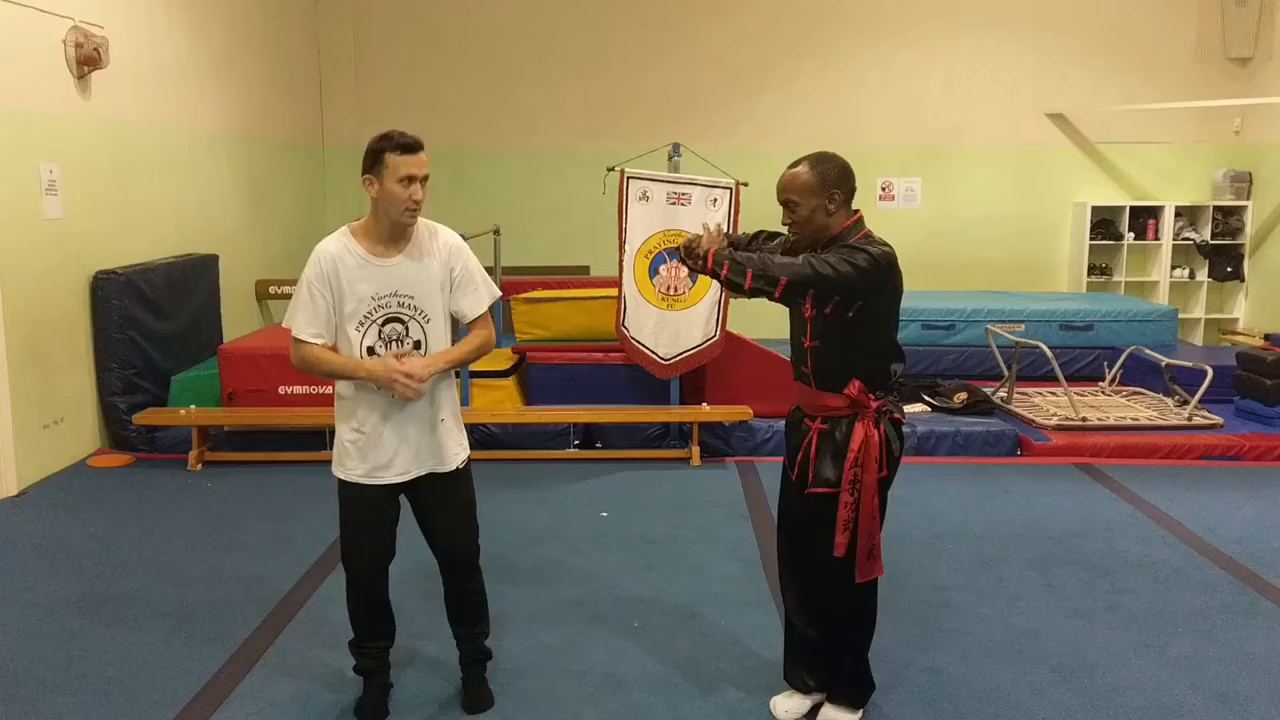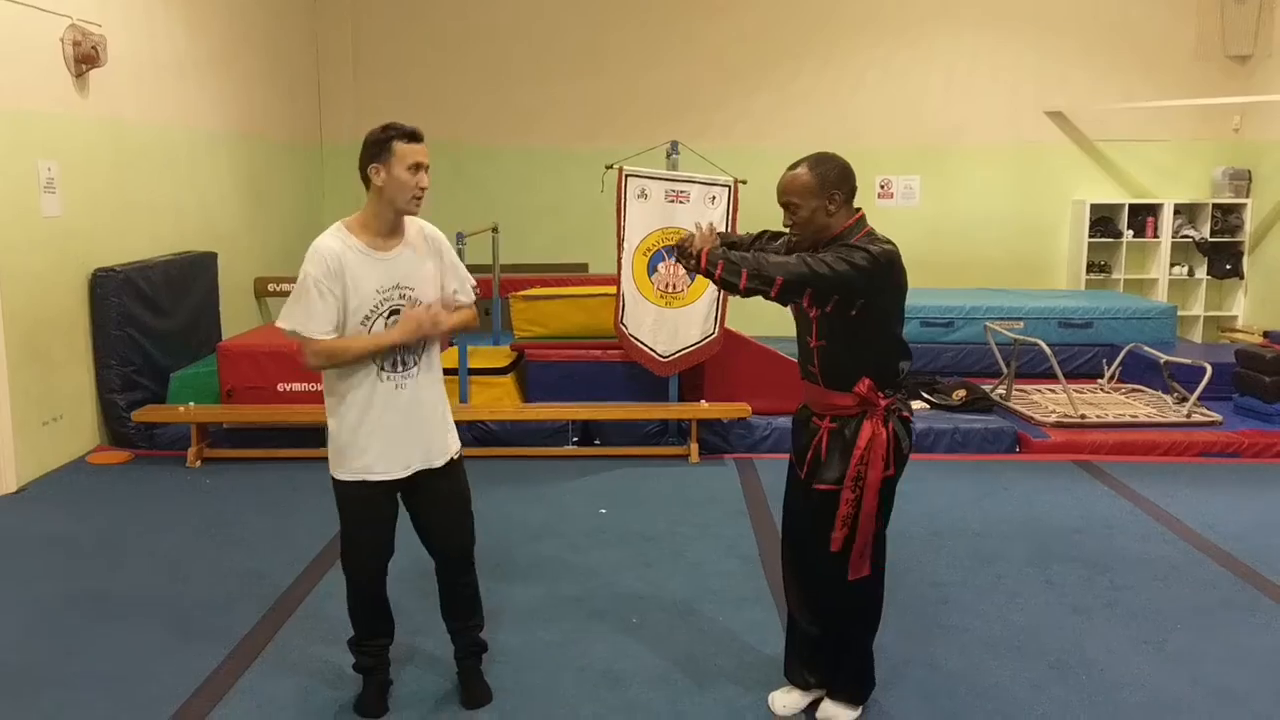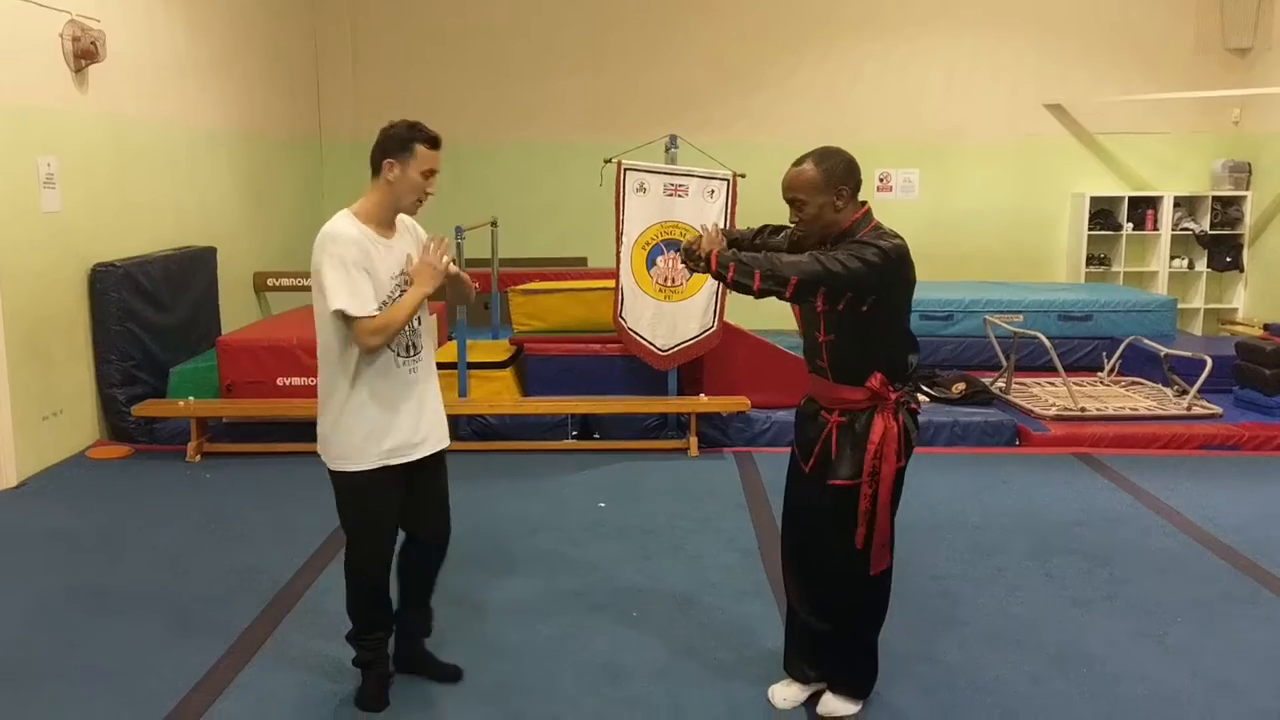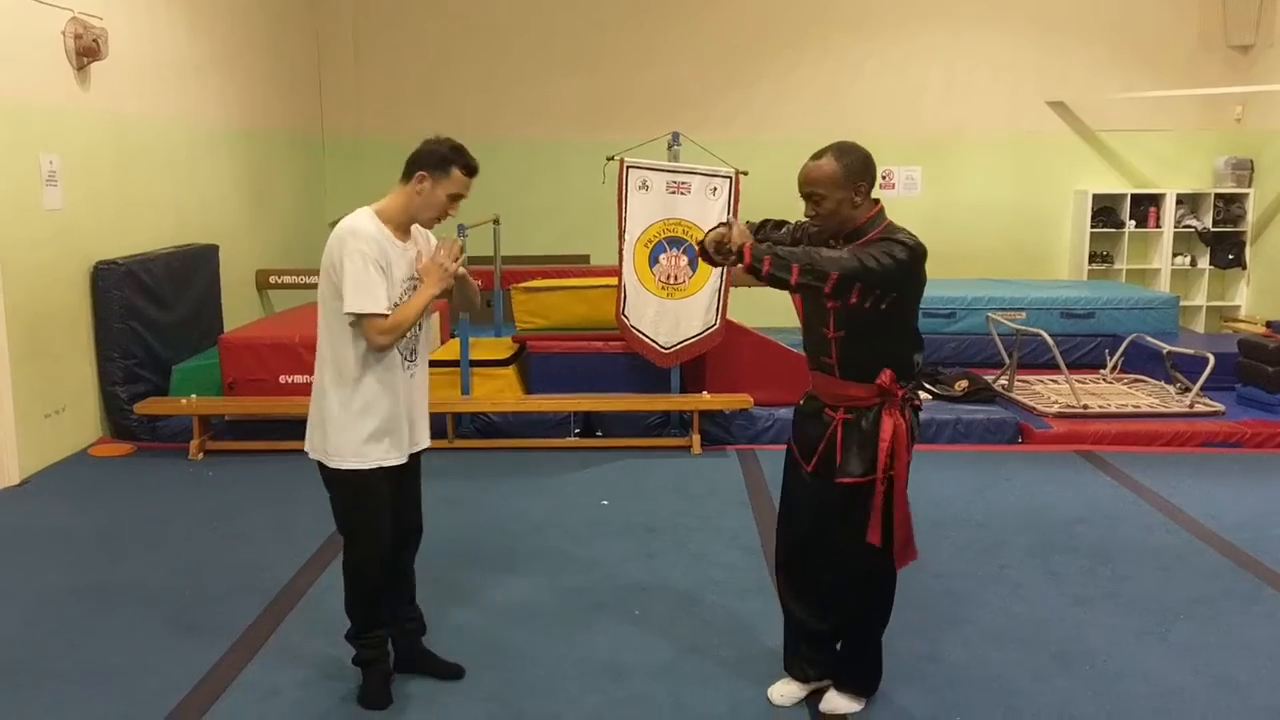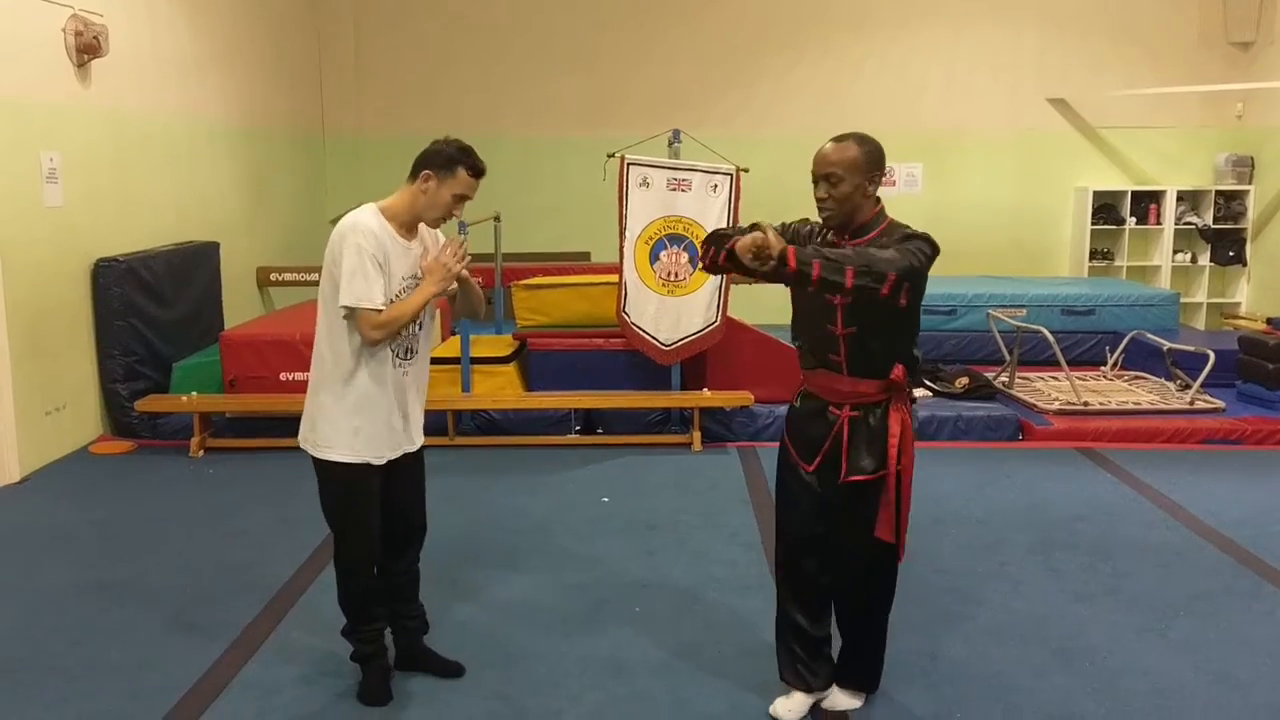
dt=0.2s
person 1, frame 1
left shoulder: (447, 247)
right shoulder: (331, 258)
left elbow: (485, 331)
right elbow: (304, 351)
left wrist: (434, 366)
right wrist: (377, 372)
left hip: (439, 444)
right hip: (365, 452)
left knee: (461, 557)
right knee: (365, 568)
left ankle: (474, 664)
person 1, frame 2
left shoulder: (430, 241)
right shoulder: (329, 253)
left elbow: (467, 311)
right elbow: (315, 352)
left wrist: (442, 324)
right wrist: (400, 332)
left hip: (433, 437)
right hip: (363, 449)
left knee: (456, 551)
right knee: (365, 564)
left ankle: (470, 658)
right ankle: (374, 670)
person 1, frame 3
left shoulder: (408, 230)
right shoulder: (340, 239)
left elbow: (462, 296)
right elbow: (371, 333)
left wrist: (451, 276)
right wrist: (420, 285)
left hip: (418, 427)
right hip: (363, 437)
left knee: (431, 537)
right knee: (370, 552)
left ankle: (411, 645)
right ankle: (373, 662)
person 1, frame 4
left shoulder: (421, 238)
right shoulder: (359, 236)
left elbow: (468, 306)
right elbow: (380, 332)
left wrist: (458, 277)
right wrist: (430, 286)
left hip: (403, 428)
right hip: (352, 435)
left knee: (403, 541)
right knee: (367, 551)
left ankle: (408, 643)
right ankle: (373, 660)
person 1, frame 5
left shoulder: (433, 239)
right shoulder: (360, 231)
left elbow: (471, 310)
right elbow: (372, 327)
left wrist: (461, 280)
right wrist: (432, 285)
left hip: (402, 425)
right hip: (347, 429)
left knee: (406, 537)
right knee: (359, 547)
left ankle: (409, 642)
right ankle: (371, 657)
person 2, frame 1
left shoulder: (869, 261)
right shoulder: (810, 244)
left elbow: (790, 278)
right elbow: (764, 248)
left wrist: (716, 257)
right wrist: (711, 244)
left hip: (858, 436)
right hip: (811, 427)
left knee: (844, 565)
right knee: (799, 560)
person 2, frame 2
left shoulder: (872, 260)
right shoulder: (814, 244)
left elbow: (789, 276)
right elbow: (766, 249)
left wrist: (710, 258)
right wrist: (710, 242)
left hip: (866, 433)
right hip: (818, 424)
left knee: (851, 562)
right knee: (803, 556)
right ankle: (808, 672)
person 2, frame 3
left shoulder: (883, 254)
right shoulder: (816, 239)
left elbow: (801, 277)
right elbow: (764, 243)
left wrist: (718, 261)
right wrist: (715, 240)
left hip: (871, 428)
right hip: (821, 417)
left knee: (856, 558)
right knee: (803, 547)
right ankle: (809, 665)
person 2, frame 4
left shoulder: (898, 252)
right shoulder: (813, 235)
left elbow: (834, 273)
right elbow: (756, 238)
left wrist: (750, 253)
right wrist: (727, 237)
left hip: (873, 427)
right hip: (817, 416)
left knee: (862, 558)
right knee: (799, 546)
right ankle: (809, 664)
person 2, frame 5
left shoulder: (908, 246)
right shoulder: (803, 235)
left elbow: (873, 273)
right elbow: (712, 252)
left wrist: (792, 258)
right wrist: (743, 244)
left hip: (874, 427)
right hip: (811, 417)
left knee: (864, 559)
right knee: (797, 549)
